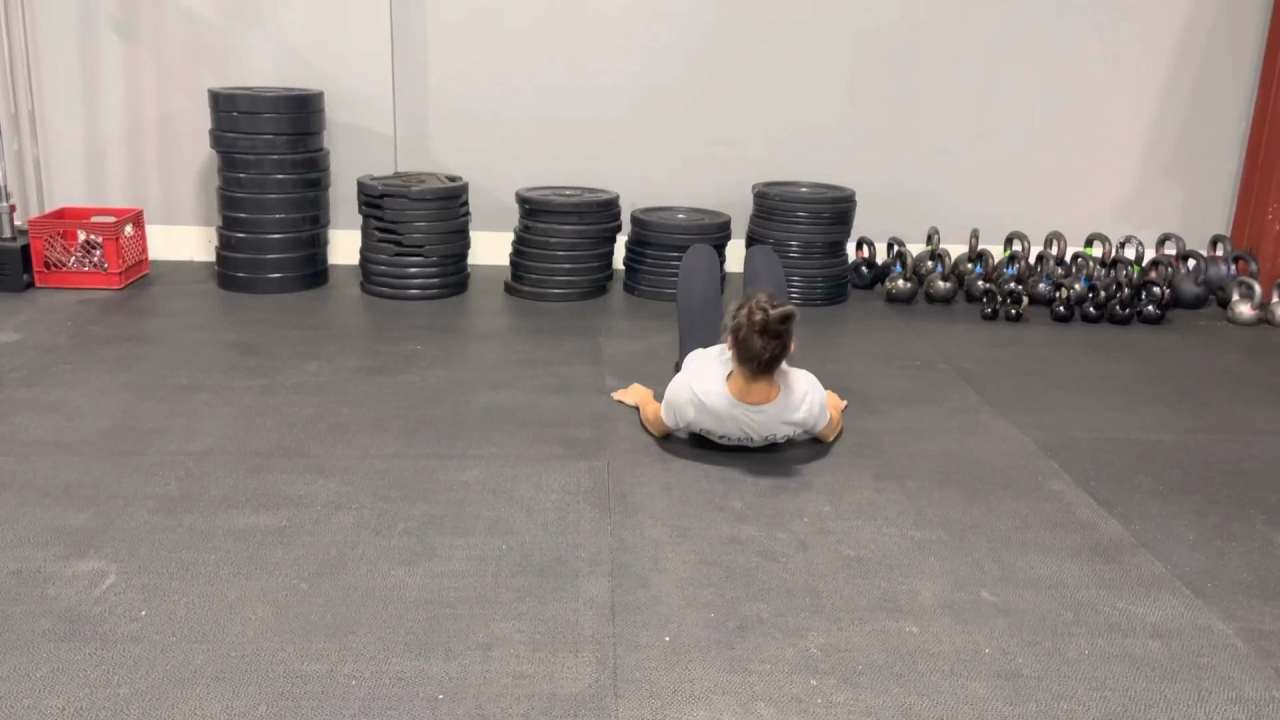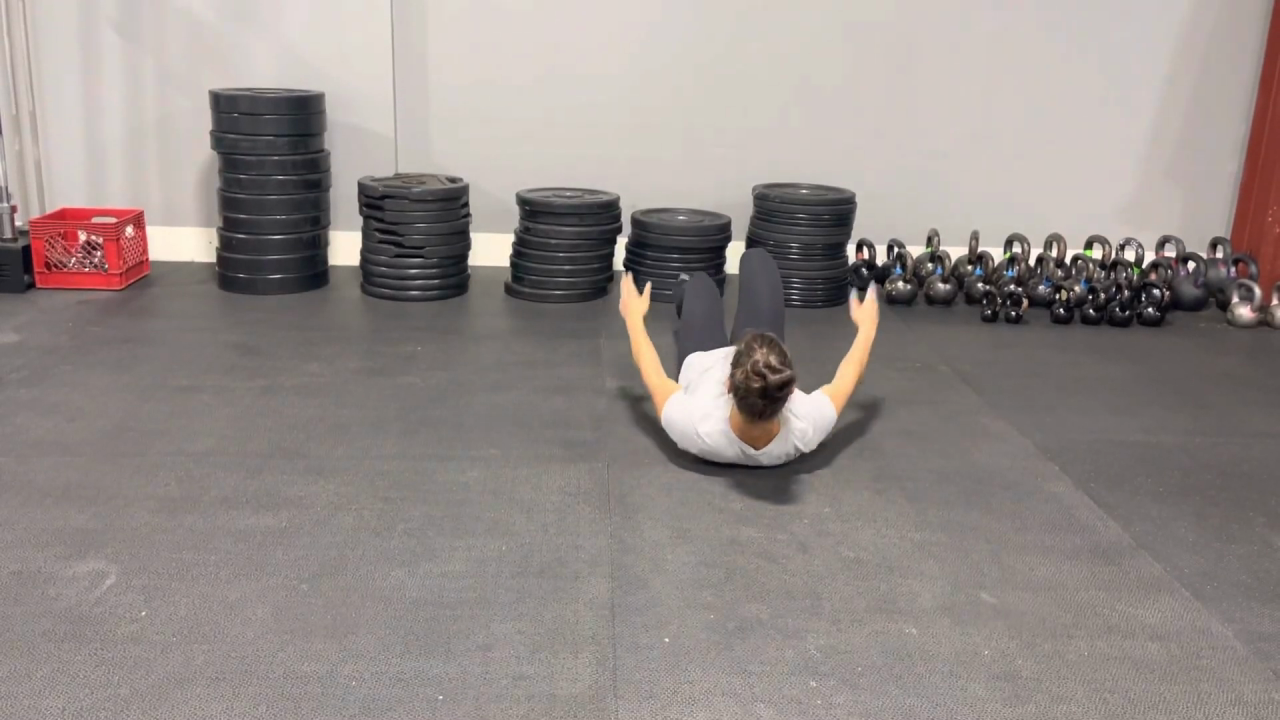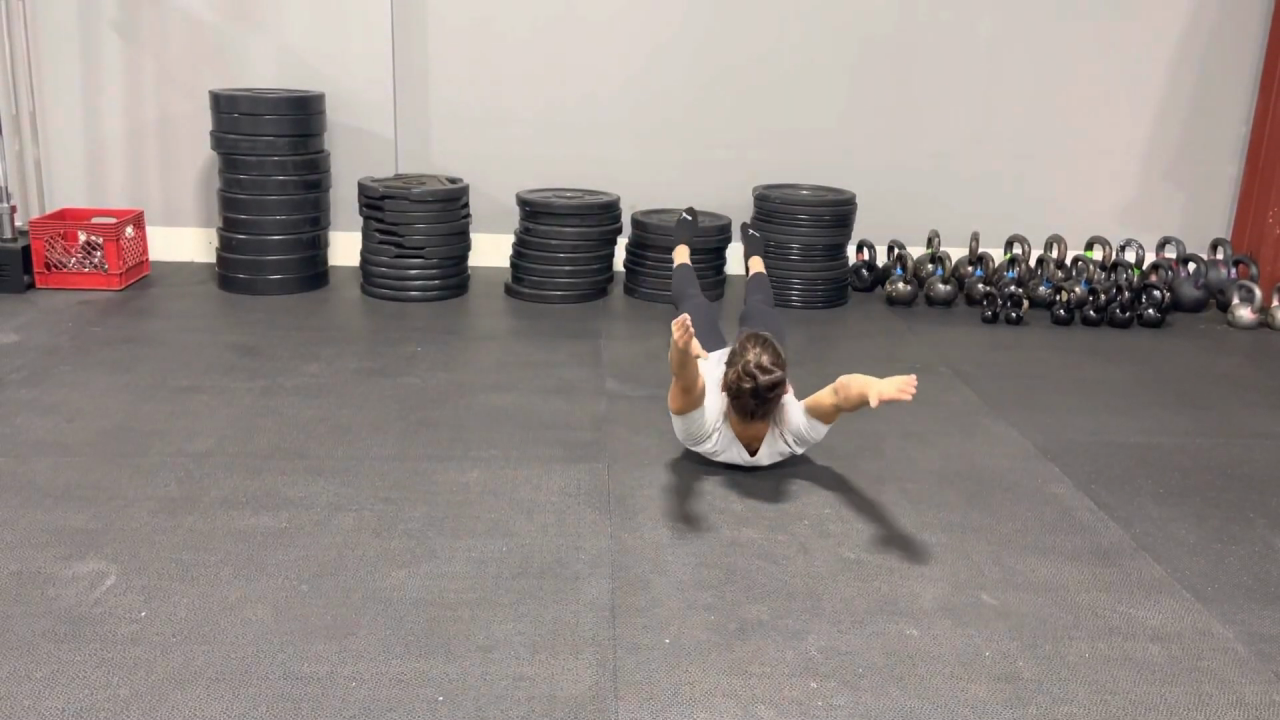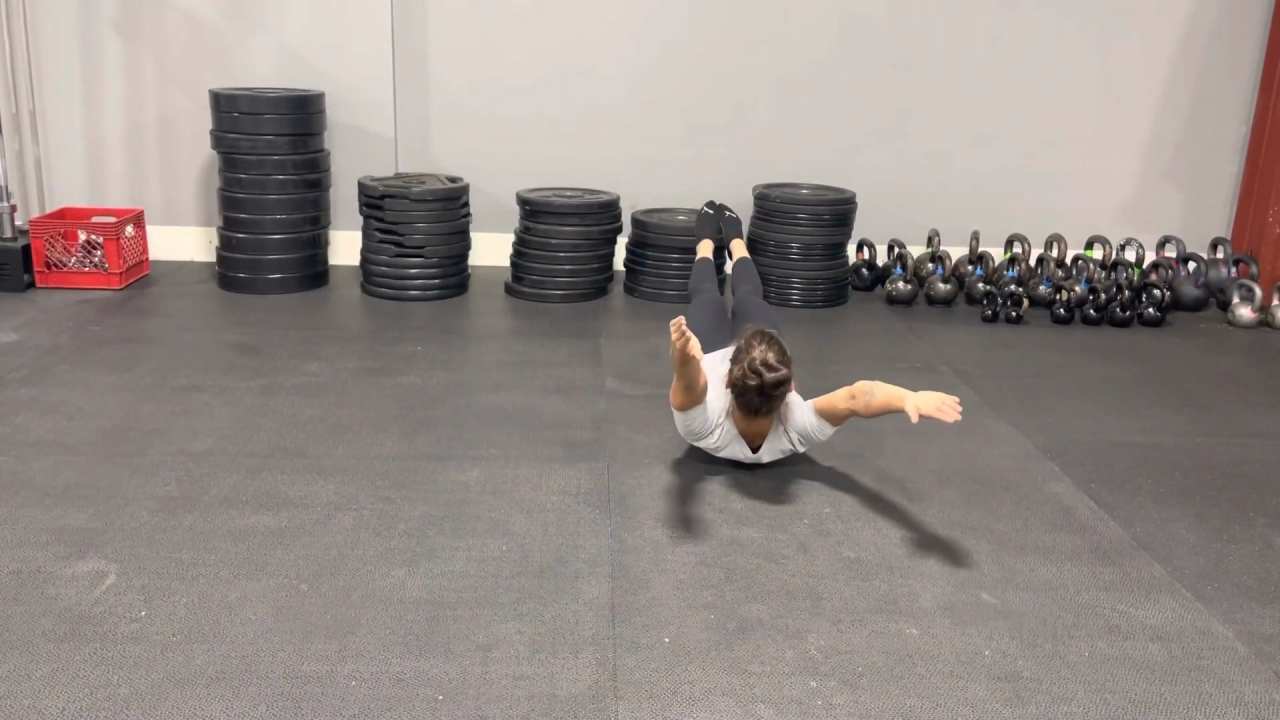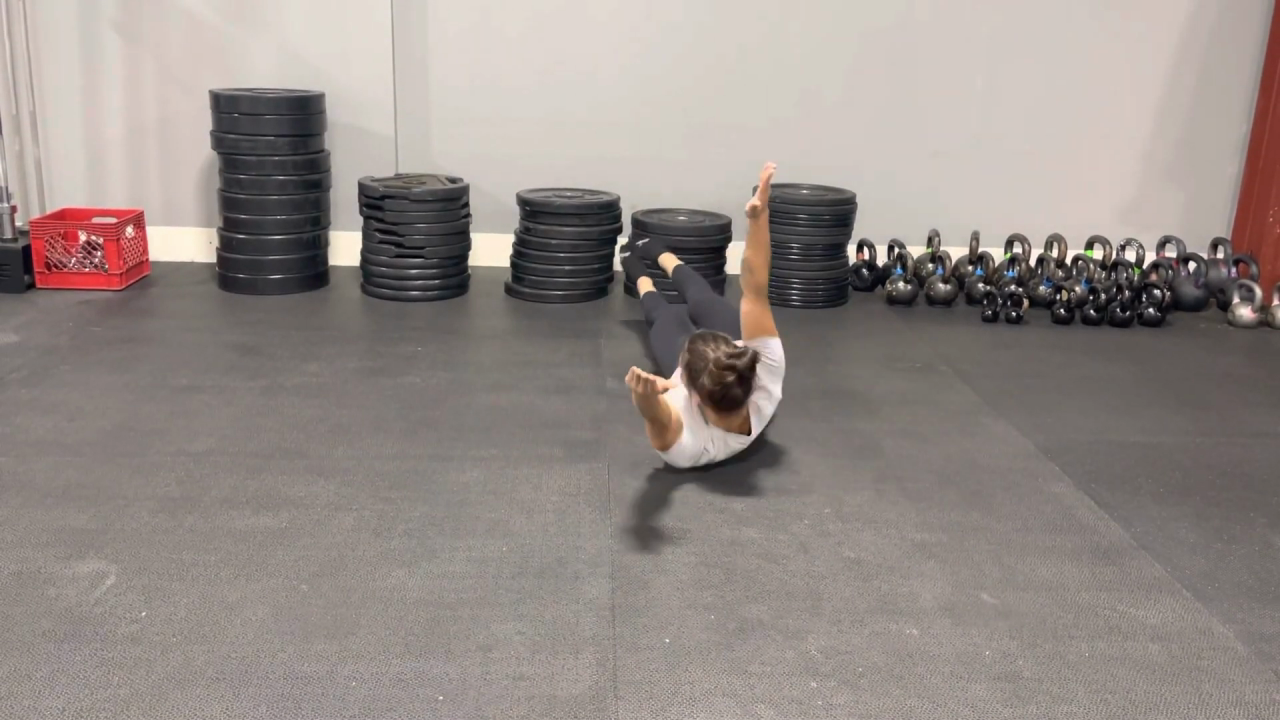
dt=1s
person 1, frame 1
left shoulder: (692, 389)
right shoulder: (806, 394)
left elbow: (657, 427)
right elbow: (830, 432)
left wrist: (641, 397)
right wrist: (833, 404)
left knee: (700, 254)
right knee: (760, 255)
person 1, frame 2
left shoulder: (696, 430)
right shoulder: (804, 430)
left elbow: (653, 375)
right elbow: (843, 381)
left wrist: (635, 315)
right wrist: (866, 327)
left knee: (701, 284)
right knee: (758, 258)
left ankle: (685, 299)
person 1, frame 3
left shoulder: (702, 431)
right shoulder: (793, 432)
left elbow: (685, 380)
right elbow: (838, 394)
left wrist: (681, 352)
right wrist: (875, 387)
left knee: (696, 304)
right knee: (759, 307)
left ankle: (683, 249)
right ankle: (754, 258)
person 1, frame 4
left shoulder: (705, 427)
right shoulder: (794, 430)
left elbow: (688, 379)
right elbow: (854, 398)
left wrist: (683, 356)
right wrist: (911, 397)
left knee: (706, 298)
right knee: (748, 298)
left ankle: (706, 241)
right ankle: (735, 240)
person 1, frame 5
left shoulder: (691, 445)
right shoulder: (763, 386)
right elbow: (755, 295)
left knee: (669, 316)
right knee: (702, 298)
left ankle: (642, 281)
right ankle: (660, 255)
